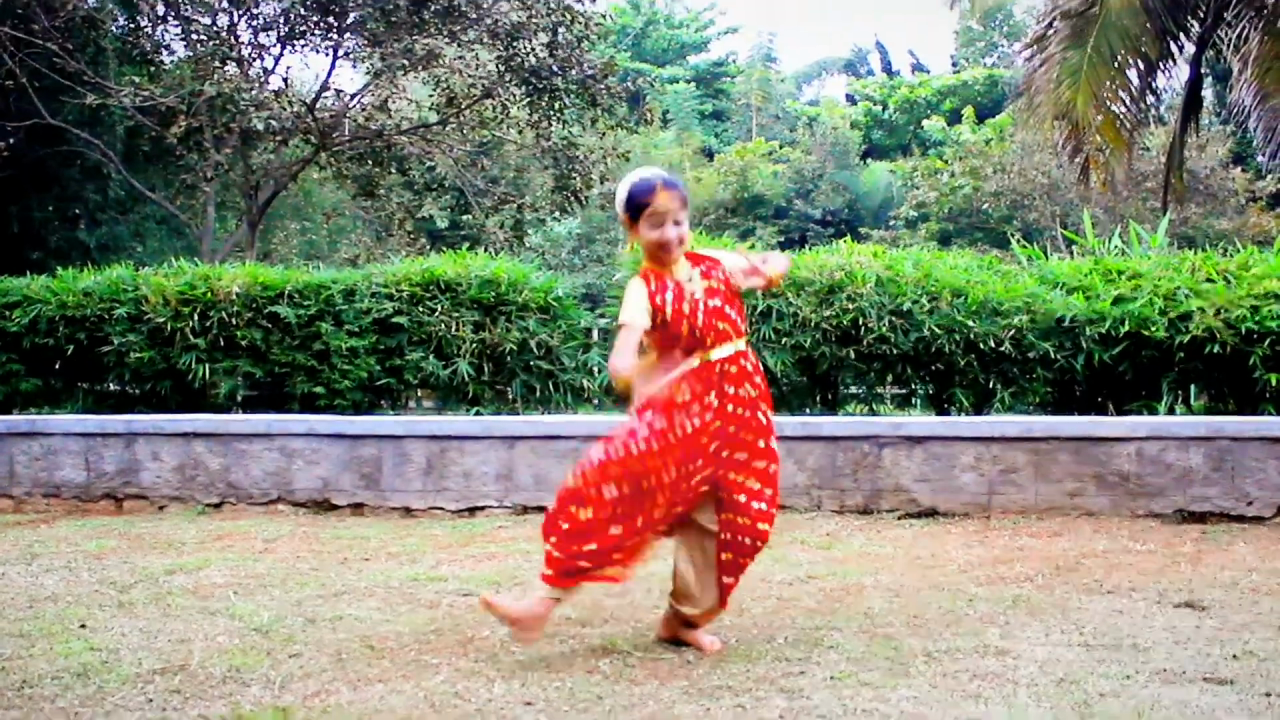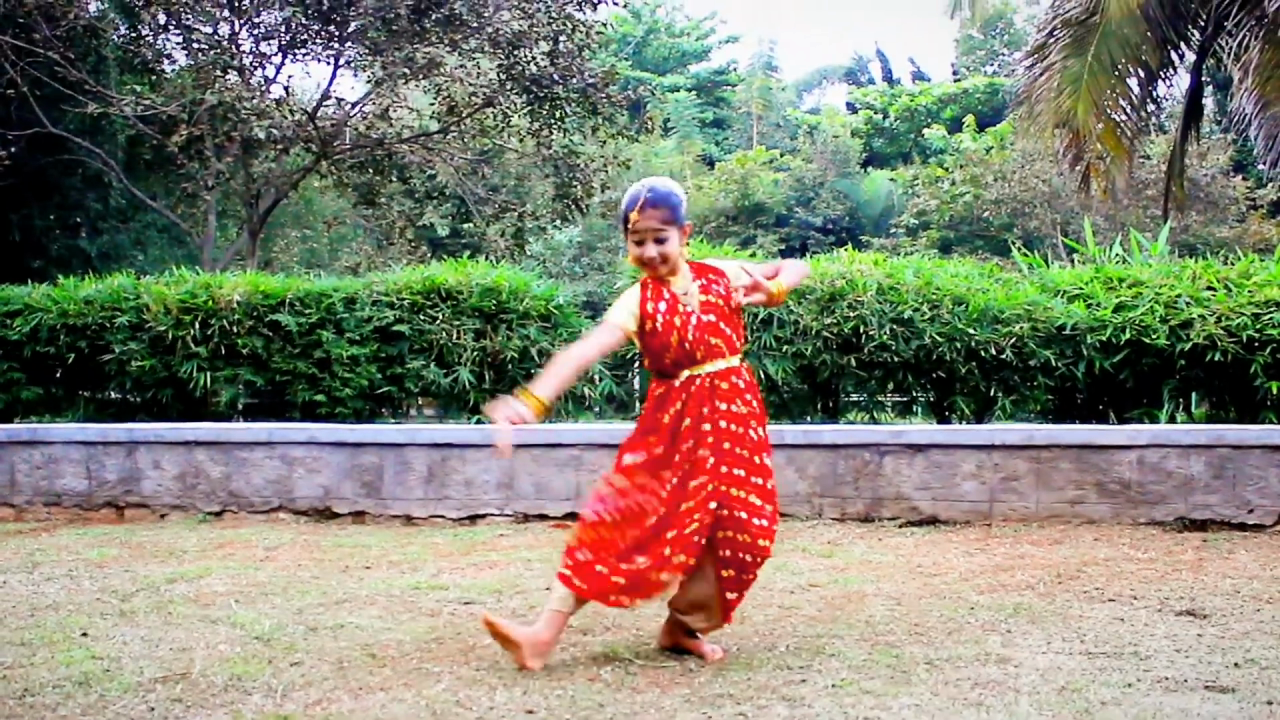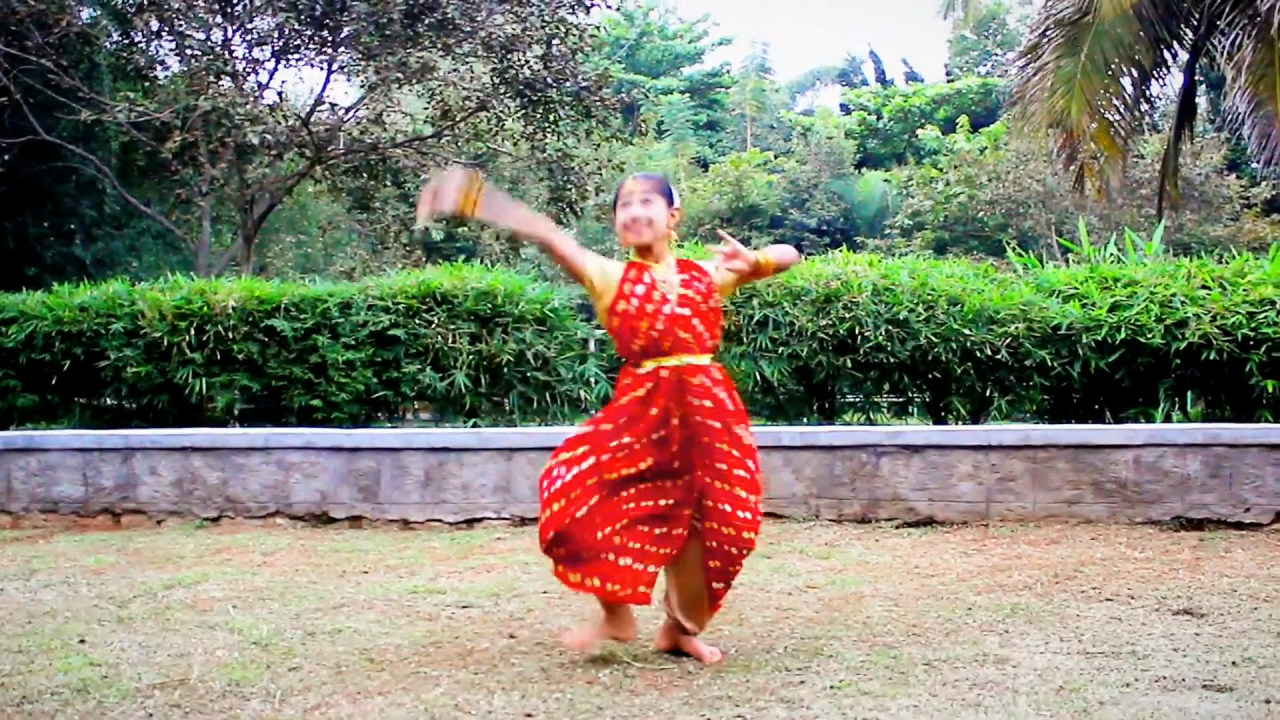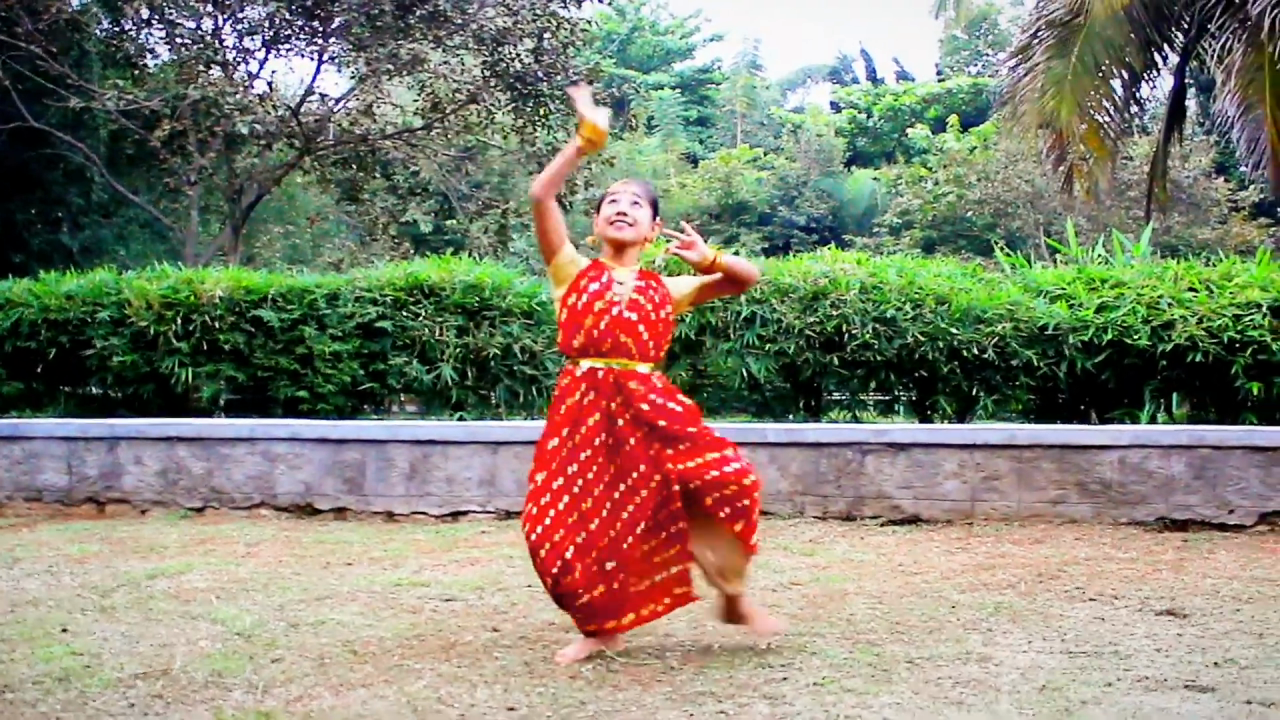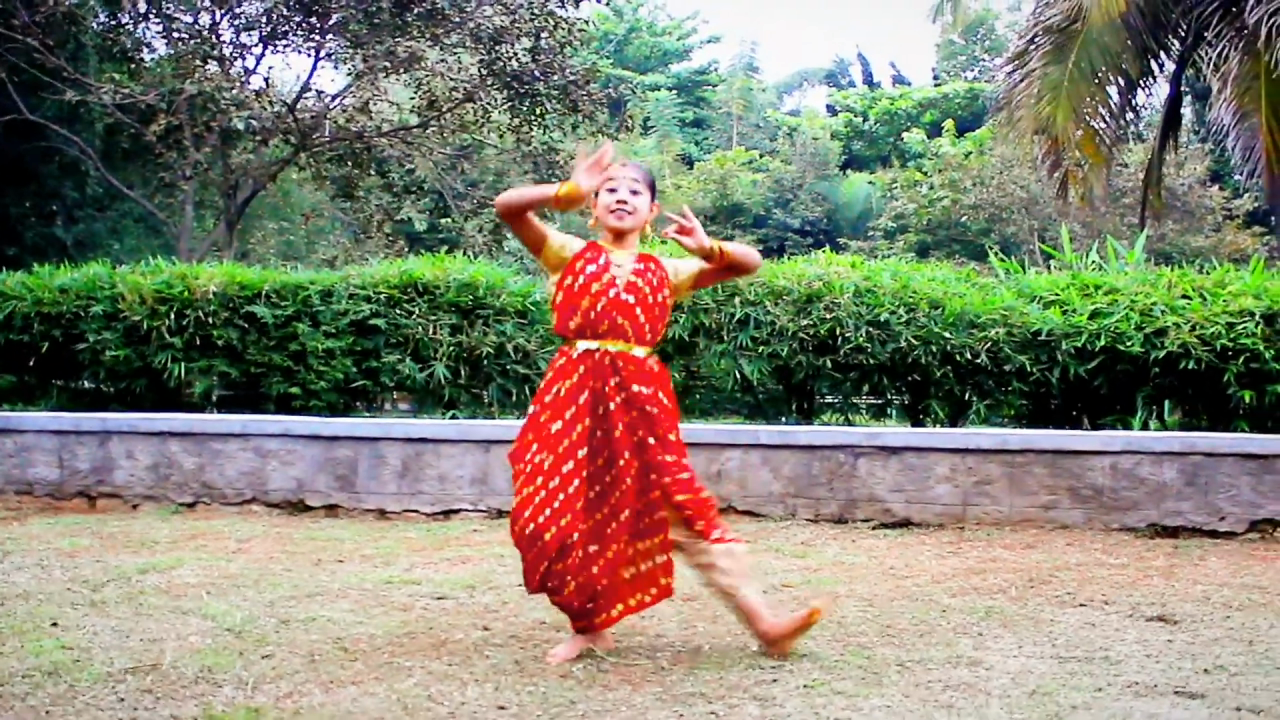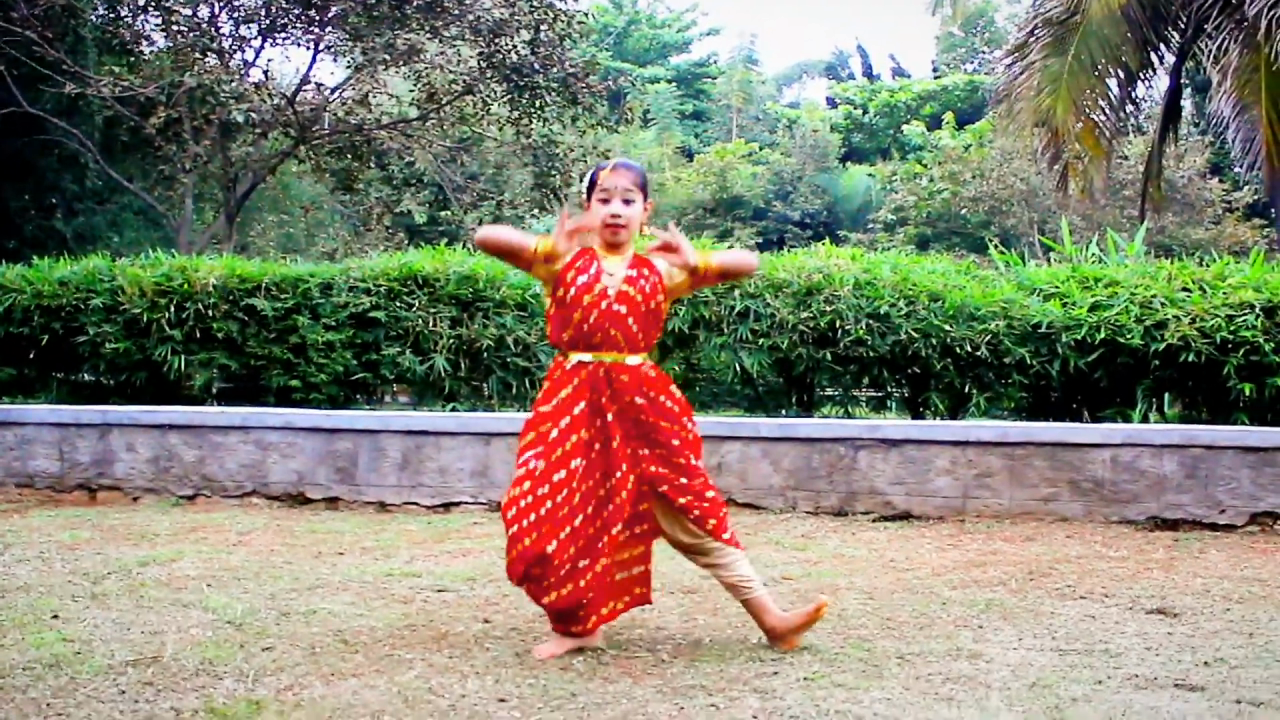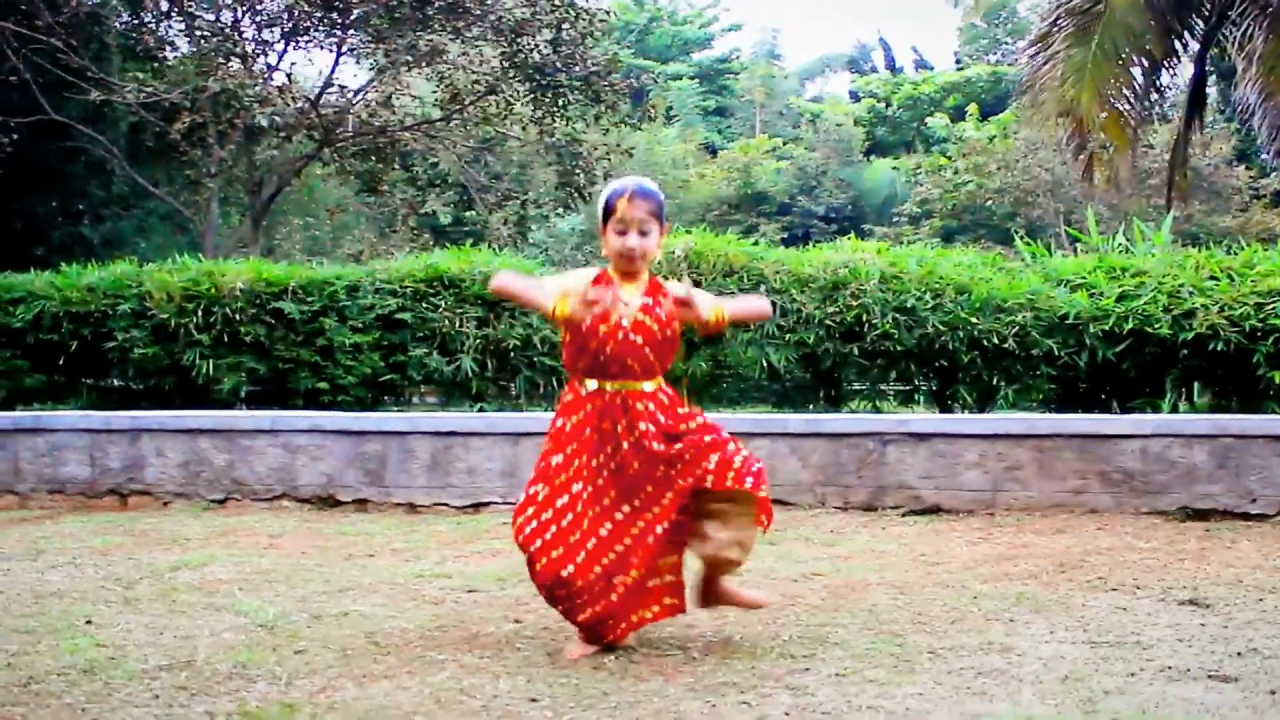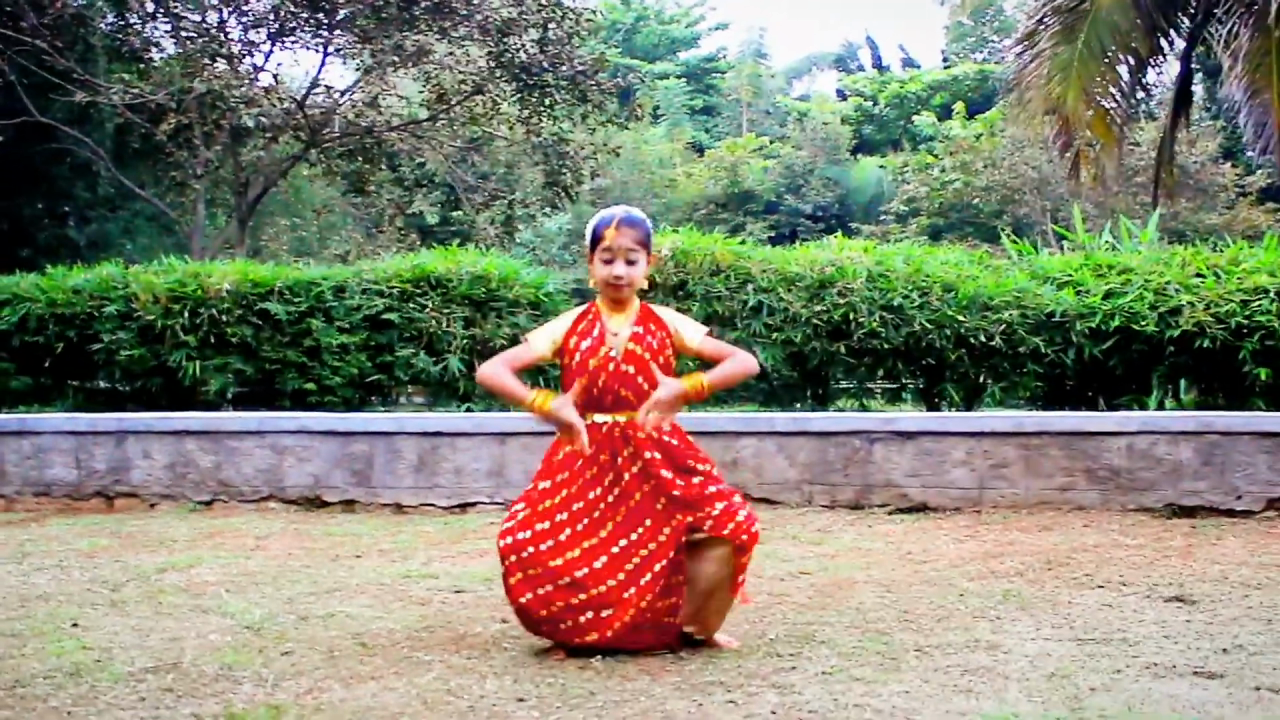
dt=0.2s
person 1, frame 1
left shoulder: (717, 264)
right shoulder: (640, 292)
left elbow: (777, 262)
right elbow: (623, 361)
left wrist: (766, 274)
right wrist: (647, 381)
left hip: (740, 397)
right hip: (680, 403)
left knee: (728, 515)
right knee: (614, 479)
left ankle: (686, 617)
right ankle: (543, 602)
person 1, frame 2
left shoulder: (723, 275)
right shoulder: (635, 302)
left elbow: (797, 266)
right elbow: (585, 350)
left wrist: (772, 290)
right wrist: (530, 400)
left hip: (733, 413)
right hip: (672, 417)
left knee: (732, 528)
right knee: (620, 516)
left ankle: (684, 626)
right ankle: (544, 633)
person 1, frame 3
left shoulder: (707, 274)
right shoulder: (611, 277)
left elbow: (788, 254)
right elbow: (547, 234)
left wrist: (754, 262)
right wrist: (473, 198)
left hip: (705, 406)
right hip: (643, 405)
left knee: (715, 520)
right knee: (574, 484)
left ankle: (682, 629)
right ankle: (616, 615)
person 1, frame 4
left shoulder: (666, 289)
right shoulder: (573, 273)
left elbow: (745, 279)
right elbow: (541, 197)
left wrist: (709, 260)
right wrist: (587, 138)
left hip: (646, 407)
right hip: (584, 410)
left knee: (724, 484)
right knee: (567, 527)
left ankle: (735, 599)
right ankle: (600, 629)
person 1, frame 5
left shoulder: (664, 272)
right shoulder: (571, 254)
left elbow: (751, 262)
right elbow: (508, 206)
left wrist: (707, 248)
right wrist: (569, 192)
left hip: (638, 397)
right hip: (575, 397)
left knee: (682, 508)
right knee: (562, 514)
left ankle: (763, 622)
right ankle: (589, 626)
person 1, frame 6
left shoulder: (660, 272)
right shoulder: (562, 264)
left elbow: (746, 264)
right elbow: (486, 236)
left wrist: (693, 261)
right wrist: (550, 246)
left hip: (640, 402)
right hip: (575, 403)
left knee: (689, 507)
right knee: (550, 513)
left ankle: (769, 616)
right ankle: (576, 625)
person 1, frame 7
left shoulder: (672, 296)
right shoulder: (580, 286)
left elbow: (761, 306)
right elbow: (502, 283)
left wrist: (706, 315)
right wrist: (565, 310)
left hip: (653, 417)
right hip: (588, 424)
left knee: (737, 476)
right knee: (552, 531)
left ankle: (715, 577)
right ankle: (603, 627)
person 1, frame 8
left shoulder: (666, 324)
right shoulder: (569, 327)
left elbow: (746, 363)
right elbow: (490, 372)
left wrist: (682, 389)
right wrist: (548, 406)
left hip: (655, 454)
right hip: (587, 457)
left knee: (728, 524)
right knee: (525, 544)
left ankle: (693, 623)
right ankle: (586, 631)
